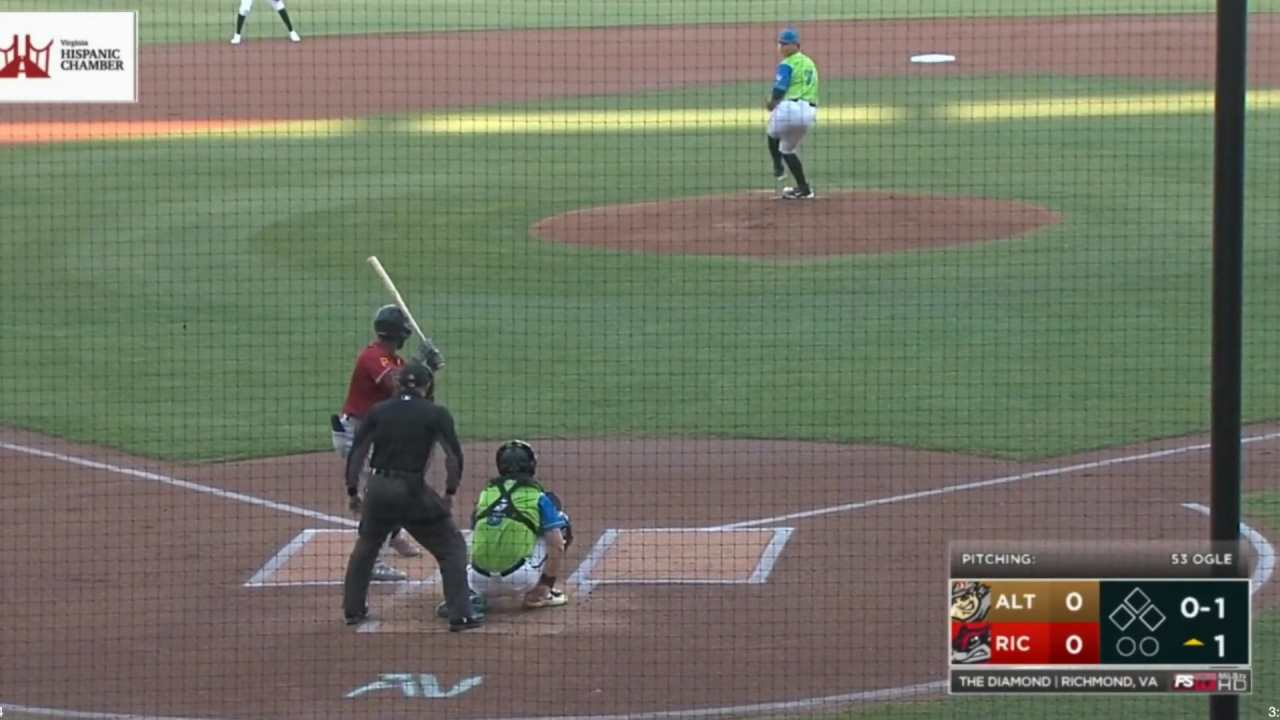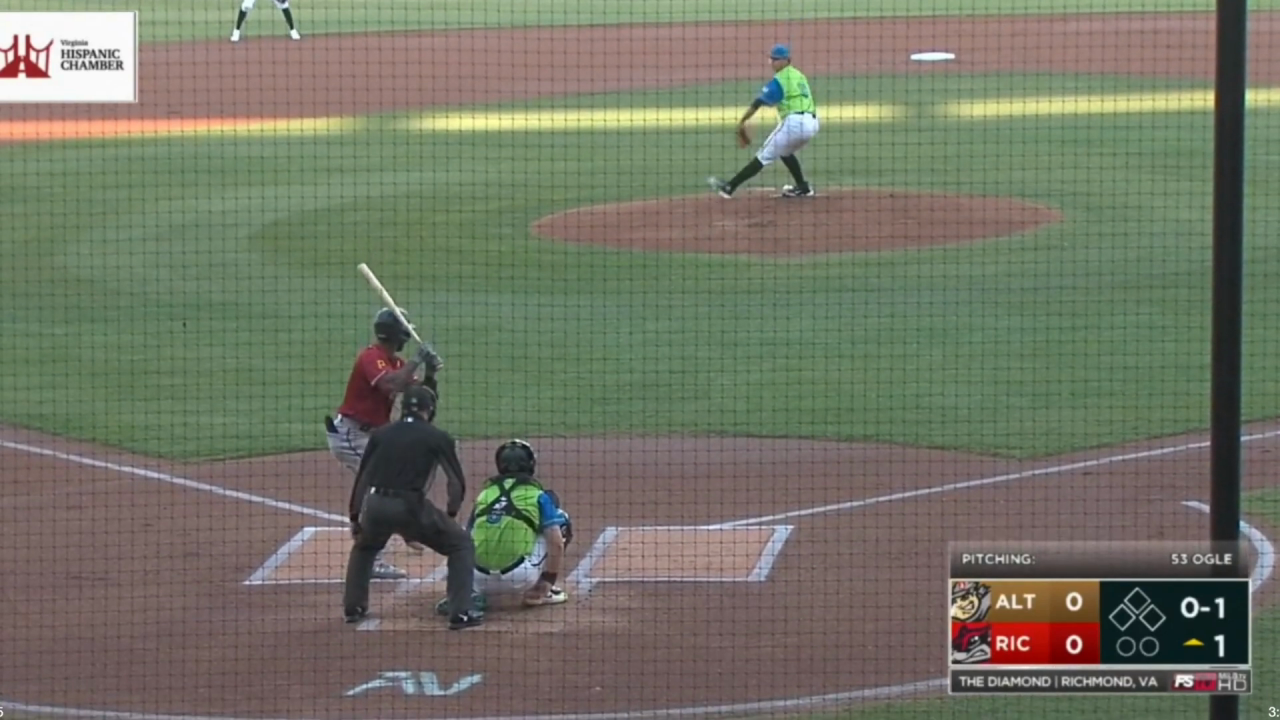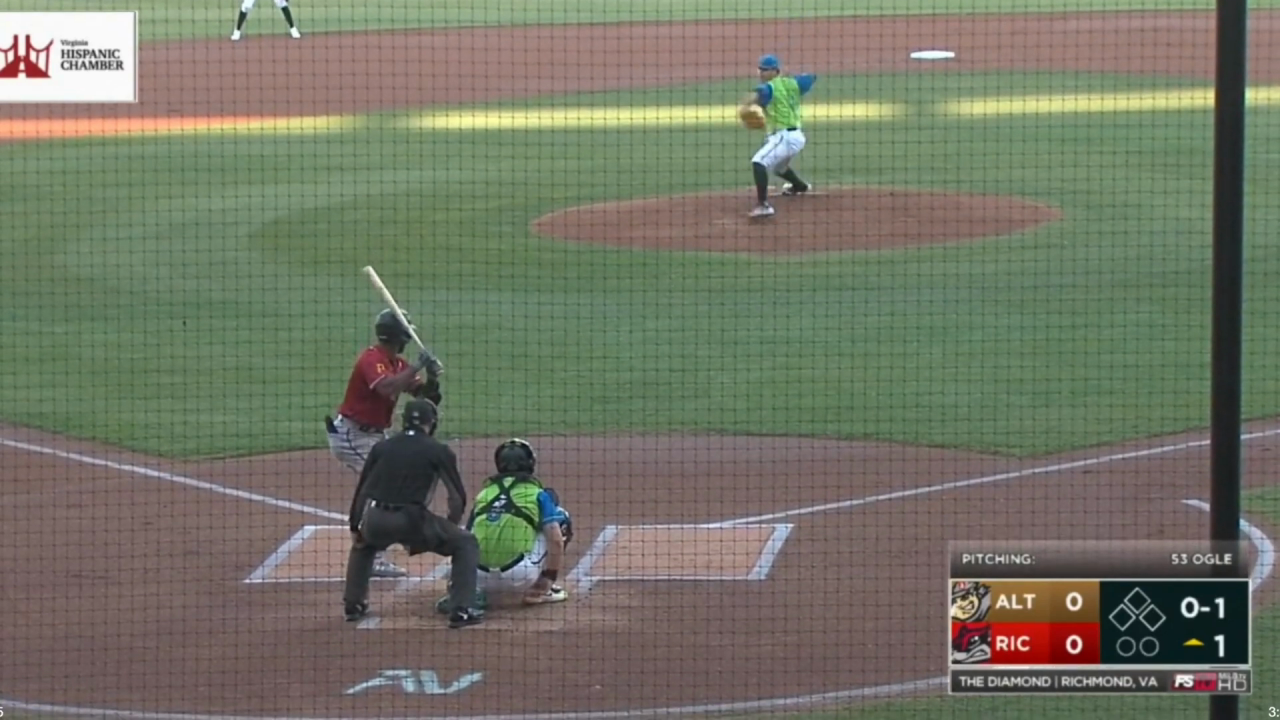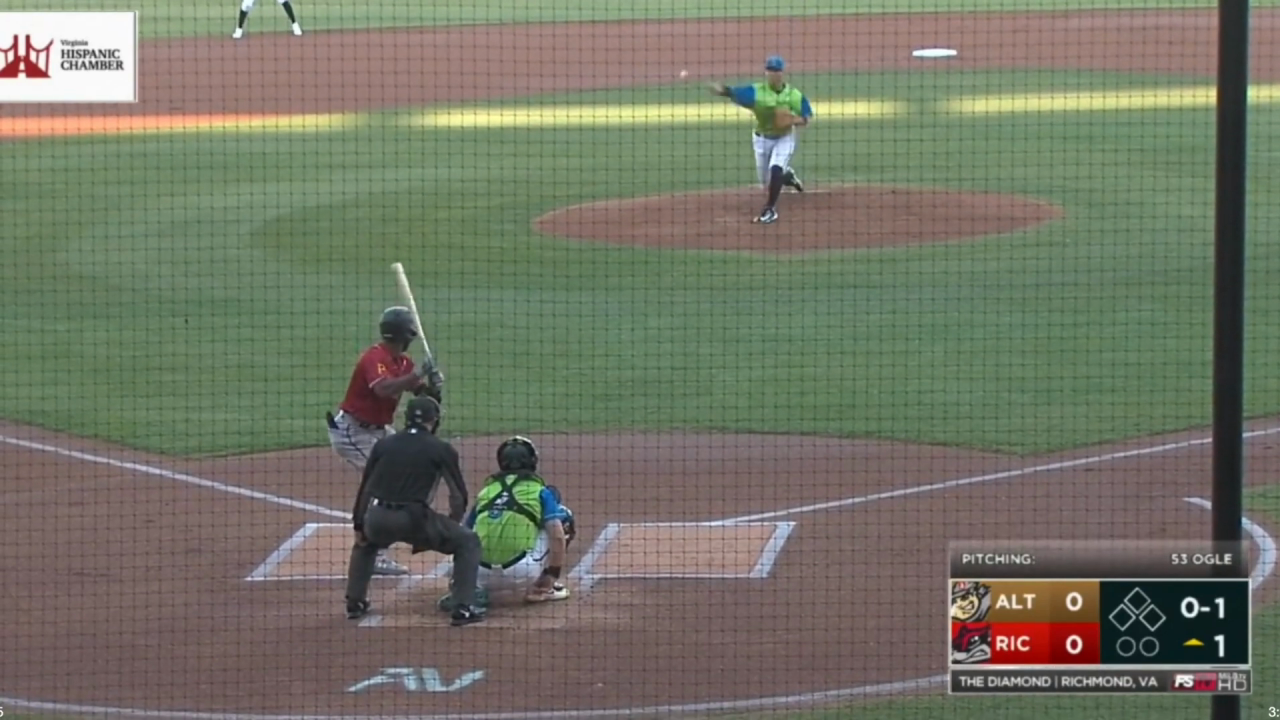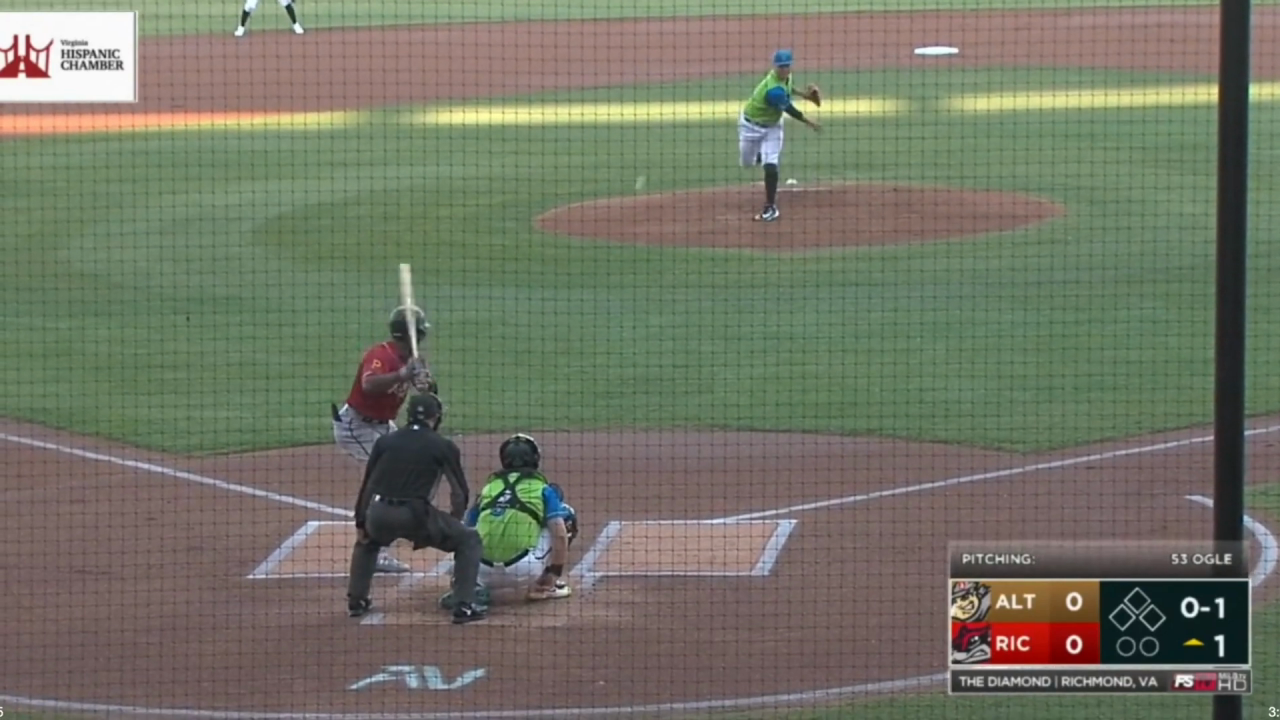
dt=0.2s
person 1, frame 1
left shoulder: (393, 359)
right shoulder: (373, 355)
right elbow: (396, 383)
left wrist: (428, 369)
right wrist: (418, 358)
right hip: (355, 434)
left ankle: (394, 537)
person 1, frame 2
left shoulder: (395, 362)
right shoulder: (371, 357)
right elbow: (391, 385)
left wrist: (429, 373)
right wrist: (416, 361)
left hip: (370, 434)
right hip: (350, 436)
person 1, frame 3
left shoulder: (398, 363)
right shoulder: (371, 359)
left elbow: (429, 397)
right elbow: (387, 388)
left wrist: (432, 377)
right wrist: (417, 366)
left hip: (373, 434)
right hip: (350, 436)
right ankle: (371, 559)
person 1, frame 4
left shoulder: (403, 362)
right shoulder: (375, 358)
left elbow: (428, 398)
right elbow: (384, 389)
left wrist: (433, 384)
right wrist: (418, 374)
left hip: (377, 430)
right hip: (352, 432)
right ankle: (374, 557)
person 1, frame 5
left shoulder: (410, 358)
right shoulder: (380, 355)
left elbow: (431, 392)
right elbow: (369, 384)
left wrist: (426, 381)
right wrist: (402, 374)
left hip: (381, 424)
right hip: (355, 427)
right ankle: (375, 554)
person 2, frame 1
left shoulder: (379, 411)
right shoulder: (437, 413)
left elbow: (356, 455)
right elbow: (455, 458)
left wrist: (353, 492)
right wrist: (449, 493)
left hip: (377, 488)
right hip: (412, 489)
left knee: (365, 548)
right knee: (452, 547)
left ankle: (353, 609)
right ankle: (460, 614)
person 2, frame 2
left shoulder: (381, 434)
right shoulder: (438, 437)
left elbow: (362, 478)
right elbow: (457, 482)
left wrist: (355, 518)
right wrist: (451, 516)
left hip: (376, 505)
right hip: (411, 507)
left knee: (363, 547)
right knee: (461, 544)
left ankle: (353, 607)
right ankle: (461, 613)
person 2, frame 3
left shoulder: (382, 447)
right shoulder: (439, 450)
left elbow: (362, 491)
right elbow: (458, 497)
left wrist: (355, 528)
right wrist: (450, 528)
left hip: (376, 520)
right hip: (412, 519)
left knee: (363, 544)
right knee: (466, 544)
left ankle: (353, 604)
right ankle: (461, 611)
person 2, frame 4
left shoulder: (383, 444)
right shoulder: (441, 449)
left elbow: (365, 490)
right elbow: (459, 496)
left wrist: (359, 526)
right wrist: (451, 527)
left hip: (378, 519)
right hip: (414, 518)
left knee: (365, 541)
right knee: (468, 542)
left ankle: (355, 602)
right ankle: (463, 608)
person 2, frame 5
left shoulder: (385, 441)
right shoulder: (443, 445)
left elbow: (368, 486)
right elbow: (460, 492)
left wrist: (360, 523)
right wrist: (452, 524)
left hip: (379, 515)
right hip: (416, 515)
left knee: (366, 539)
right knee: (469, 540)
left ankle: (356, 600)
right ankle: (464, 606)
person 3, frame 1
left shoulder: (486, 494)
right shoulder: (539, 497)
right elbow: (557, 546)
right wrist: (547, 583)
left hip: (481, 581)
right hip: (520, 580)
right knee: (561, 523)
right ankle: (540, 594)
person 3, frame 2
left shoulder: (485, 493)
right shoulder: (538, 495)
left elbow: (471, 540)
right elbow: (556, 544)
right wrist: (549, 580)
left hip: (480, 579)
right hip: (520, 578)
right knee: (561, 521)
right ankle: (539, 592)
person 3, frame 3
left shoulder: (484, 492)
right shoulder: (537, 493)
right elbow: (555, 540)
right wrist: (550, 577)
left hip: (481, 577)
right hip: (519, 576)
right knee: (561, 519)
right ankle: (538, 590)
person 3, frame 4
left shoulder: (486, 490)
right shoulder: (540, 491)
right elbow: (558, 537)
right wrist: (553, 574)
left hip: (483, 575)
right hip: (522, 573)
right knee: (564, 517)
right ankle: (539, 588)
person 3, frame 5
left shoulder: (489, 487)
right shoulder: (543, 489)
left elbow: (469, 529)
right elbow: (560, 535)
right wrist: (555, 572)
left hip: (485, 572)
right hip: (524, 571)
right knee: (567, 515)
right ankle: (541, 586)
person 4, frame 1
left shoulder: (786, 65)
right shoulder: (809, 63)
left elbow: (778, 93)
left wrist: (771, 103)
right wrist: (777, 100)
left hip: (790, 110)
right hip: (809, 113)
left knee: (773, 134)
right knee: (788, 150)
left ankle: (779, 168)
right ankle: (804, 188)
person 4, frame 2
left shoulder: (778, 79)
right shoulder: (800, 76)
left elbow: (759, 102)
left wrist: (741, 122)
left hip: (795, 123)
right hip: (811, 124)
left knee: (764, 156)
right knee: (785, 152)
left ankle: (729, 187)
right ankle: (803, 187)
person 4, frame 3
left shoulder: (769, 86)
right shoulder: (792, 82)
left elbow: (758, 93)
right elbow: (811, 77)
left wrist: (746, 103)
left hip: (785, 138)
right hip: (794, 137)
left knee: (759, 163)
right knee: (779, 166)
left ankle: (763, 205)
right ankle: (800, 186)
person 4, frame 4
left shoulder: (796, 95)
right shoulder: (756, 91)
left elbow: (807, 118)
right elbow: (733, 93)
left wrist: (795, 120)
right wrist: (718, 89)
left hip: (784, 138)
right hip: (763, 139)
left knee: (776, 169)
right knee: (768, 183)
left ankle: (770, 209)
right ankle: (787, 177)
person 4, frame 5
left shoulder: (786, 76)
right shoulder: (774, 90)
right elbow: (791, 110)
left wrist: (804, 94)
right wrist: (811, 123)
left hip: (772, 126)
right hip: (751, 125)
left knee: (770, 165)
right knee: (746, 162)
left ankle: (771, 206)
right ankle: (759, 156)
